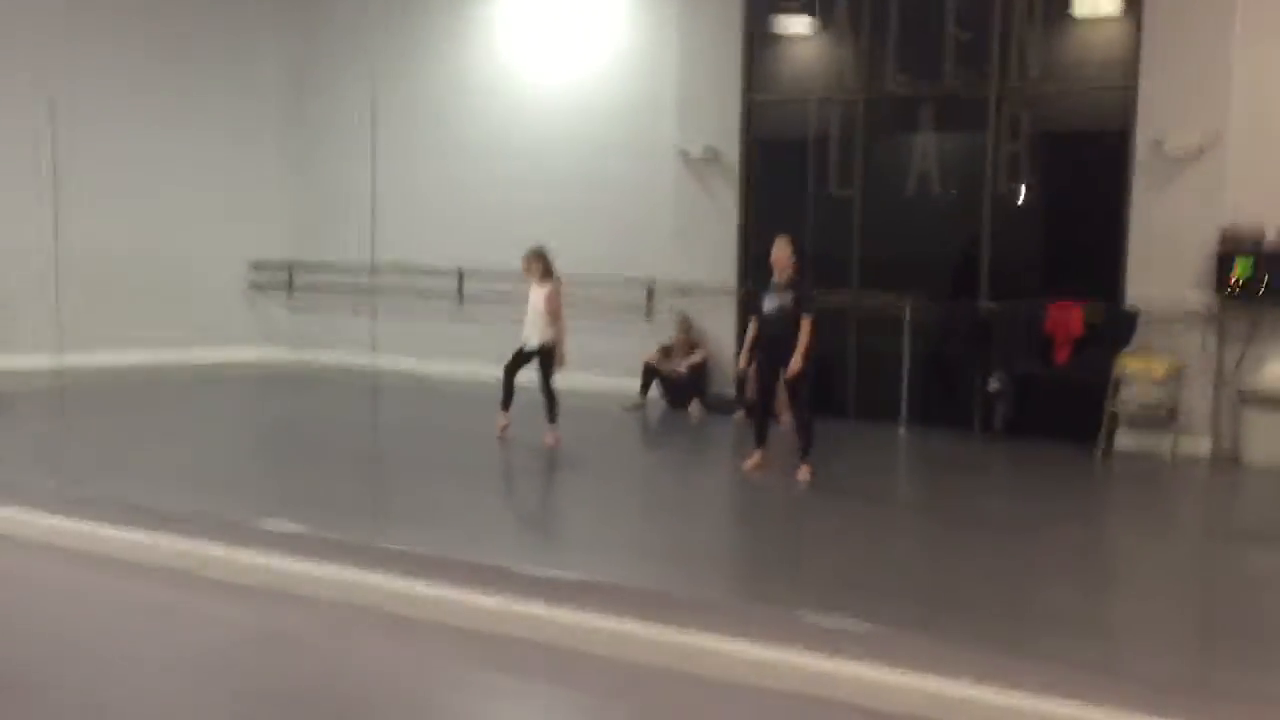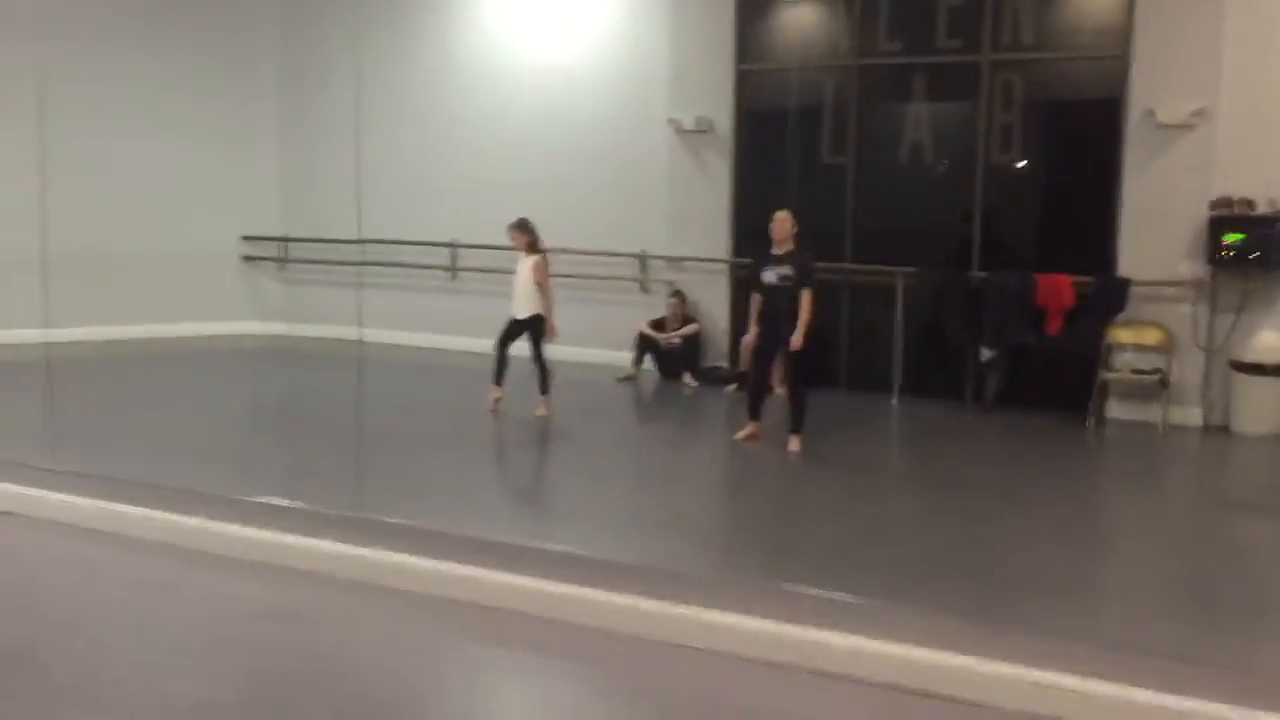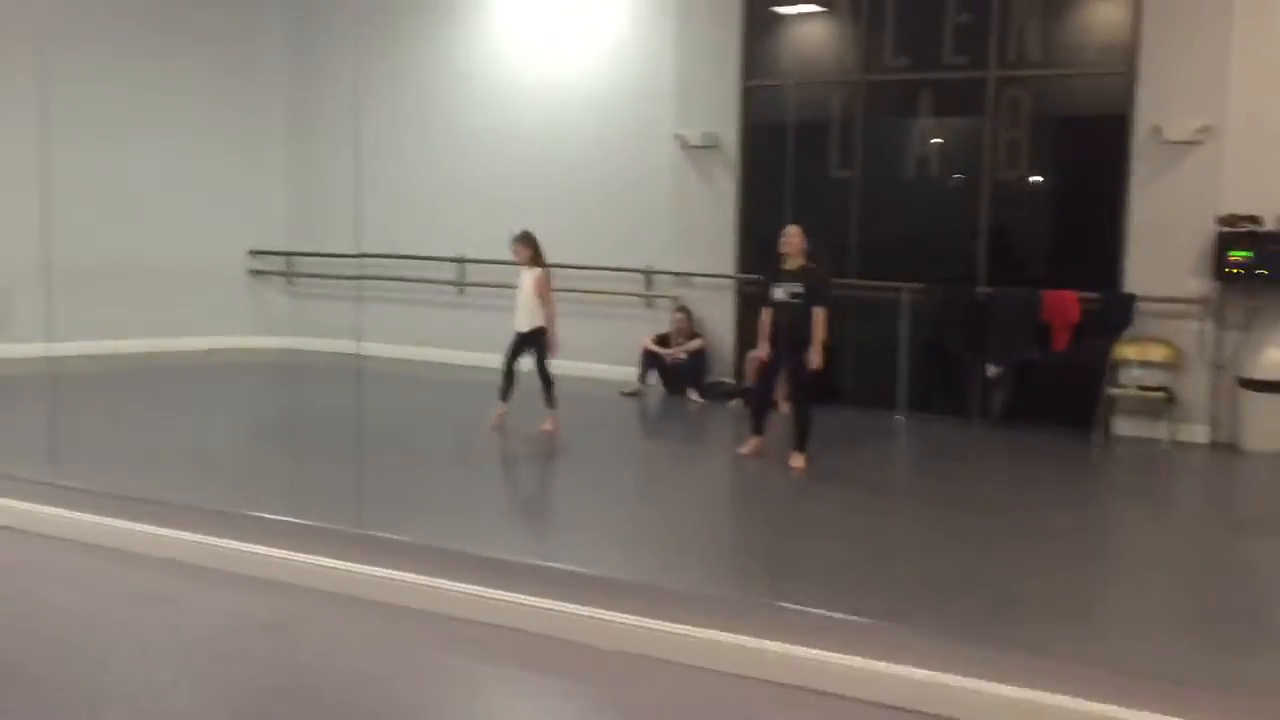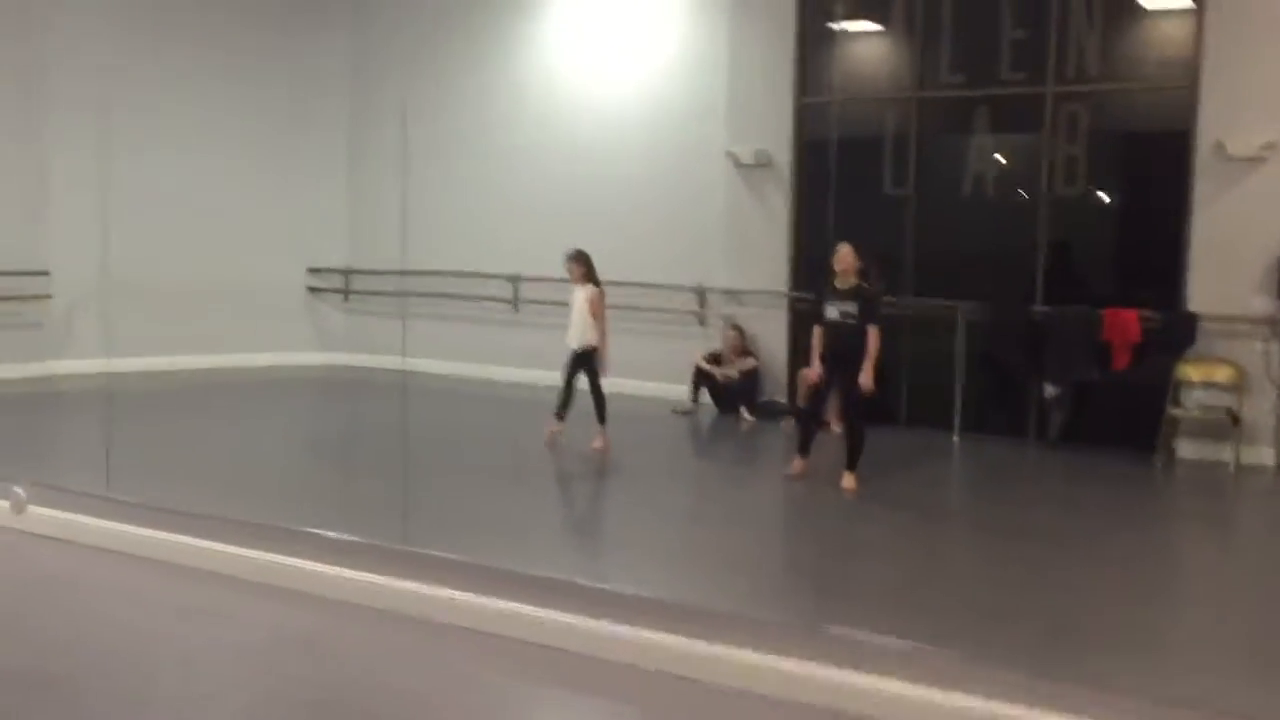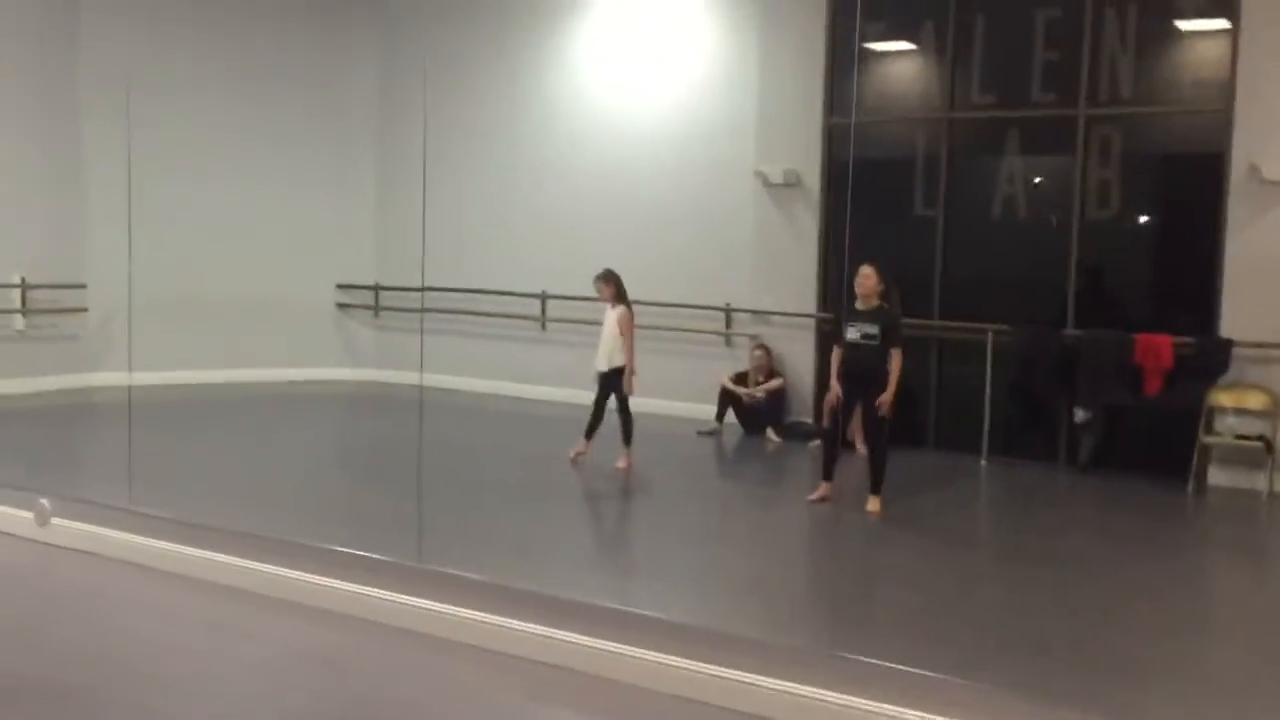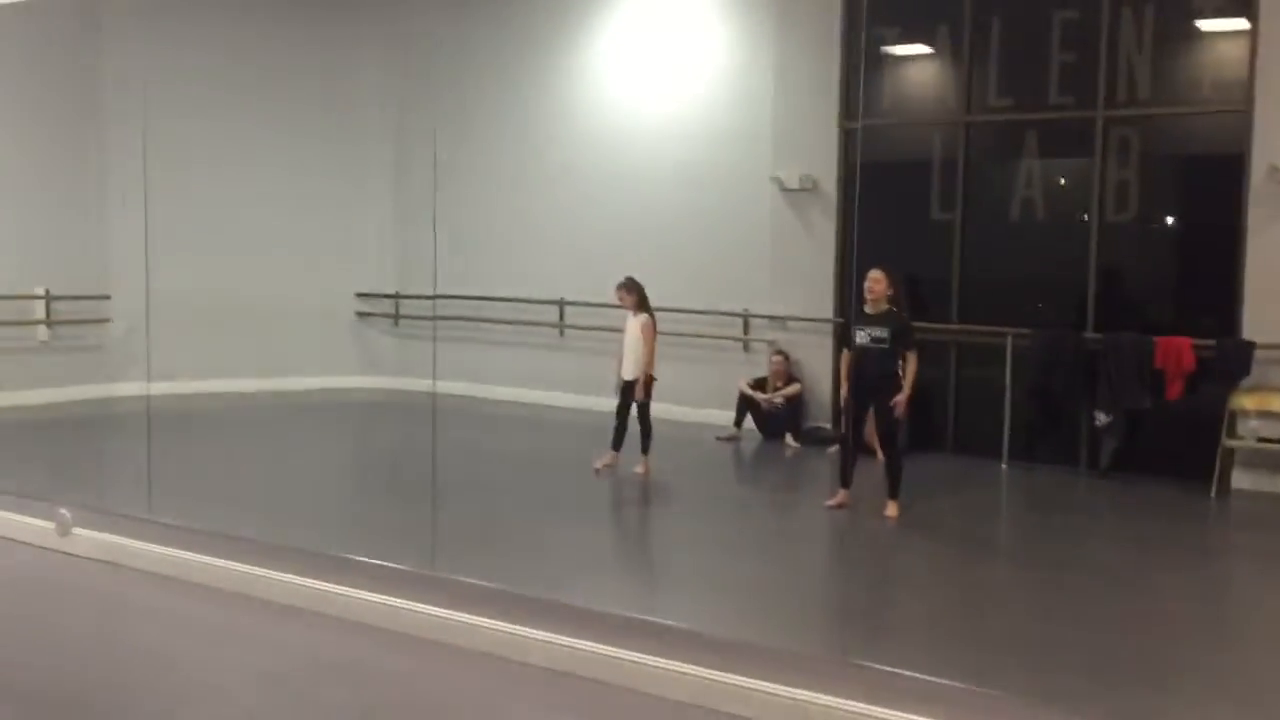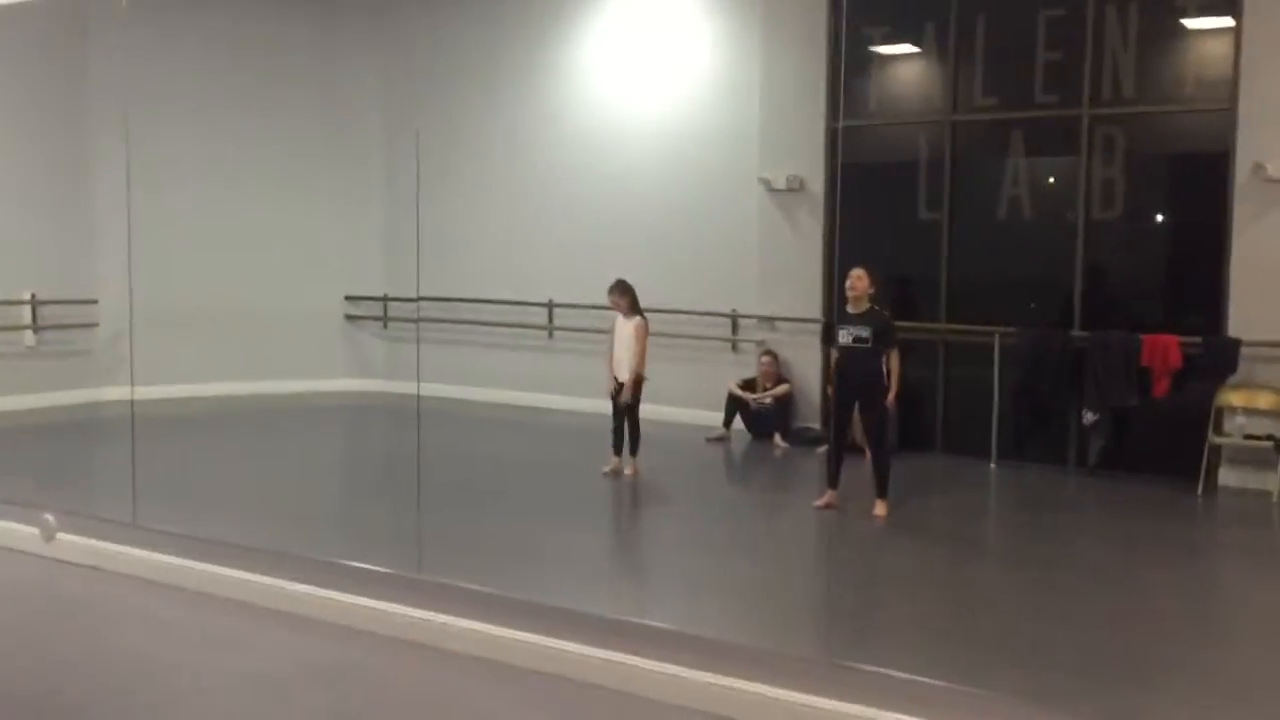
dt=0.2s
person 1, frame 1
left shoulder: (799, 288)
right shoulder: (765, 288)
left elbow: (806, 324)
right elbow: (755, 322)
left wrist: (798, 356)
right wrist: (745, 352)
left hip: (792, 354)
right hip: (767, 353)
left knee: (799, 406)
right knee: (762, 401)
left ankle: (804, 462)
right ankle: (758, 452)
person 1, frame 2
left shoulder: (801, 260)
right shoulder: (763, 261)
left elbow: (806, 297)
right elbow: (757, 296)
left wrist: (800, 330)
right wrist: (753, 325)
left hip: (791, 328)
right hip: (767, 326)
left knee: (794, 379)
right knee: (757, 374)
left ankle: (795, 434)
right ankle: (753, 424)
person 1, frame 3
left shoulder: (813, 276)
right shoulder: (774, 275)
left elbow: (819, 314)
right elbow: (767, 310)
left wrist: (816, 349)
right wrist: (763, 342)
left hip: (800, 345)
right hip: (775, 342)
left knee: (800, 396)
right knee: (761, 388)
left ankle: (799, 451)
right ankle: (756, 438)
person 1, frame 4
left shoulder: (866, 295)
right shoulder: (826, 293)
left elbow: (873, 333)
right elbow: (819, 329)
left wrist: (867, 369)
right wrist: (815, 361)
left hip: (853, 364)
right hip: (827, 361)
left knee: (852, 416)
right knee: (810, 408)
left ankle: (850, 471)
right ankle: (801, 459)
person 1, frame 5
left shoulder: (888, 317)
right shoulder: (846, 314)
left elbow: (896, 356)
right elbow: (837, 350)
left wrist: (890, 391)
right wrist: (833, 381)
left hip: (874, 386)
right hip: (846, 382)
left knee: (875, 439)
right knee: (832, 432)
left ankle: (875, 495)
right ankle: (826, 485)
person 1, frame 6
left shoulder: (898, 320)
right shoulder: (854, 318)
left elbow: (911, 357)
left wrist: (905, 391)
right wrist: (843, 383)
left hip: (887, 389)
right hip: (857, 387)
left knee: (889, 443)
right knee: (848, 439)
left ankle: (892, 500)
right ankle: (843, 492)
person 1, frame 7
left shoulder: (880, 319)
right shoulder: (837, 318)
left elbow: (893, 355)
left wrist: (893, 388)
right wrist: (831, 382)
left hip: (872, 388)
right hip: (843, 387)
left knee: (877, 442)
right knee: (835, 438)
left ankle: (881, 499)
right ankle: (831, 492)
person 2, frame 1
left shoulder: (551, 289)
right shoulder: (534, 286)
left elbow: (558, 321)
left wrist: (559, 350)
left hip: (545, 344)
right hip: (529, 341)
left knee: (545, 384)
right knee: (509, 370)
left ankle: (552, 428)
right ankle: (504, 415)
person 2, frame 2
left shoulder: (537, 261)
right shoulder: (521, 258)
left elbow: (546, 292)
left wrist: (549, 321)
left hip: (535, 316)
right hip: (519, 314)
left knee: (537, 355)
right knee: (501, 344)
left ankle: (544, 400)
right ankle: (497, 389)
person 2, frame 3
left shoulder: (540, 274)
right shoulder: (524, 272)
left elbow: (548, 306)
left wrist: (550, 334)
left hip: (537, 330)
right hip: (523, 329)
left knee: (541, 369)
right knee: (509, 361)
left ankle: (551, 415)
right ankle: (503, 405)
person 2, frame 4
left shoulder: (593, 292)
right shoulder: (577, 289)
left elbow: (601, 324)
left wrist: (601, 353)
left hip: (590, 349)
right hip: (578, 348)
left knee: (594, 387)
right knee: (568, 383)
left ankle: (602, 433)
right ankle: (558, 423)
person 2, frame 5
left shoulder: (623, 313)
right shoulder: (609, 309)
left elbow: (629, 346)
left wrist: (628, 375)
right wrist: (600, 369)
left hip: (619, 369)
right hip: (606, 368)
left knee: (623, 409)
right knee: (598, 405)
left ankle: (626, 453)
right ankle: (584, 444)
person 2, frame 6
left shoulder: (646, 320)
right shoulder: (629, 317)
left elbow: (648, 354)
right elbow: (624, 349)
left wrist: (641, 383)
right wrist: (619, 376)
left hip: (641, 377)
right hip: (628, 376)
left knee: (643, 417)
right knee: (621, 414)
left ankle: (644, 460)
right ankle: (612, 456)
person 2, frame 7
left shoulder: (639, 323)
right shoulder: (617, 320)
left elbow: (639, 357)
right elbow: (611, 350)
left wrist: (629, 384)
right wrist: (611, 377)
left hip: (632, 379)
right hip: (617, 378)
left knee: (632, 419)
right knee: (617, 418)
left ankle: (632, 461)
right ankle: (617, 460)
